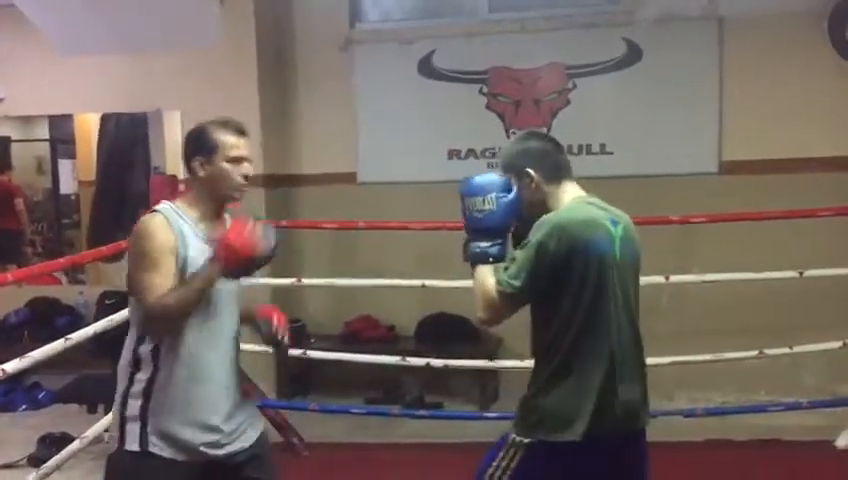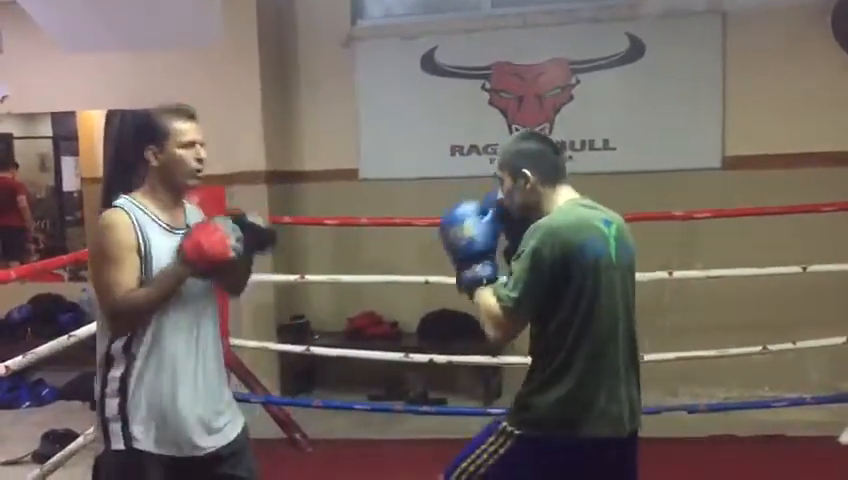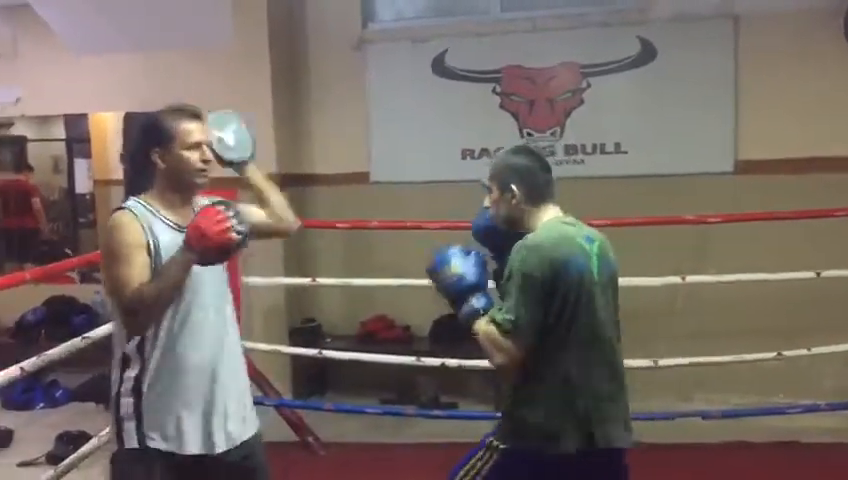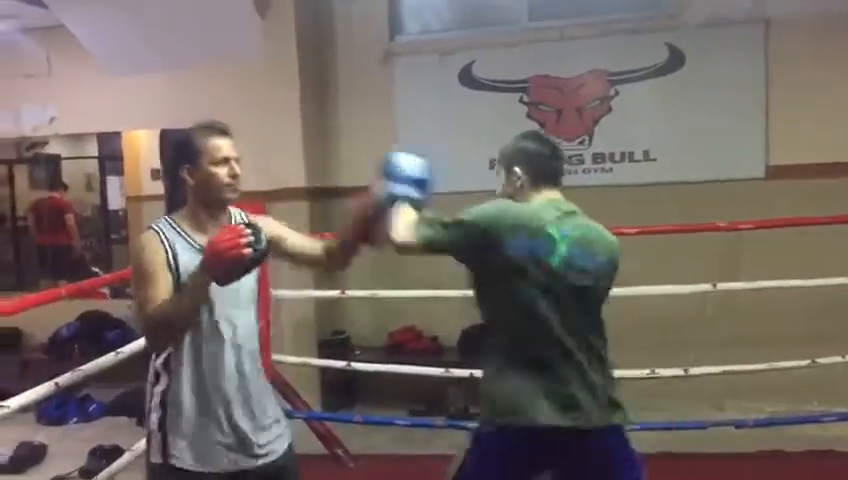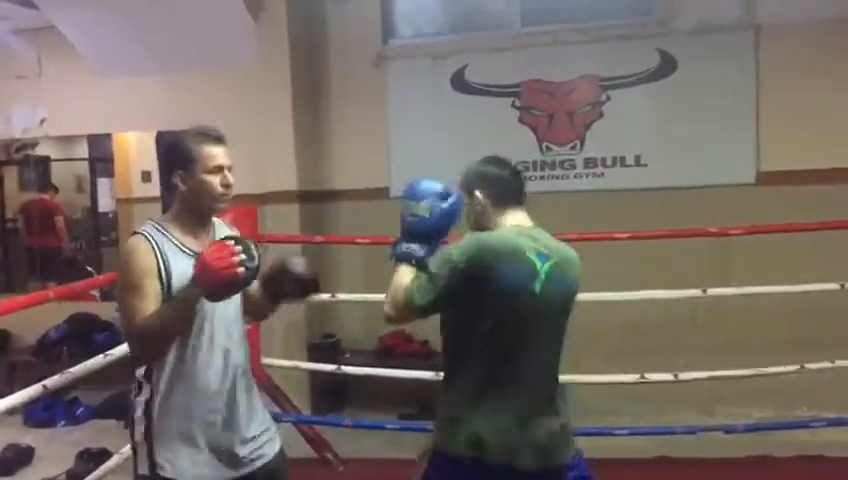
dt=0.2s
person 1, frame 1
left shoulder: (231, 227)
right shoulder: (158, 228)
right elbow: (157, 316)
left wrist: (256, 315)
right wrist: (218, 263)
right hip: (158, 423)
person 1, frame 2
left shoulder: (197, 217)
right shoulder: (120, 223)
left elbow: (229, 286)
right elbow: (120, 313)
left wrist: (240, 259)
right wrist: (184, 264)
right hip: (140, 417)
person 1, frame 3
left shoulder: (211, 212)
right shoulder: (128, 223)
left elbow: (287, 224)
right elbow: (136, 313)
left wrist: (247, 169)
right wrist: (190, 251)
left hip: (222, 404)
right hip: (155, 417)
person 1, frame 4
left shoulder: (253, 226)
right shoulder: (156, 241)
left elbow: (329, 256)
right elbow: (156, 332)
left wrist: (367, 213)
right wrist: (208, 269)
left hip: (255, 422)
right hip: (188, 432)
person 1, frame 5
left shoulder: (231, 237)
right shoulder: (144, 249)
right elbow: (141, 343)
left wrist: (275, 287)
right wrist: (197, 286)
right hip: (176, 442)
person 2, frame 1
left shoulder: (556, 228)
right shoulder: (620, 223)
left elbow: (490, 310)
left wrist: (483, 241)
right wrist: (528, 233)
left hip: (563, 421)
right hip: (625, 415)
person 2, frame 2
left shoulder: (550, 232)
right shoulder: (614, 225)
left elbow: (500, 327)
left wrist: (474, 266)
right wrist: (520, 239)
left hip: (554, 419)
right hip: (616, 414)
person 2, frame 3
left shoulder: (535, 250)
right shoulder: (595, 243)
left elbow: (506, 355)
left wrist: (470, 300)
right wrist: (508, 264)
left hip: (540, 435)
right hip: (605, 428)
person 2, frame 4
left shoulder: (498, 221)
right shoulder: (604, 243)
left elbow: (403, 238)
left wrist: (405, 194)
left hip: (519, 417)
right hip: (594, 417)
person 2, frame 5
left shoulder: (477, 252)
right shoulder: (567, 260)
left elbow: (396, 310)
left wrist: (412, 244)
left hip: (472, 443)
right hip: (549, 442)
